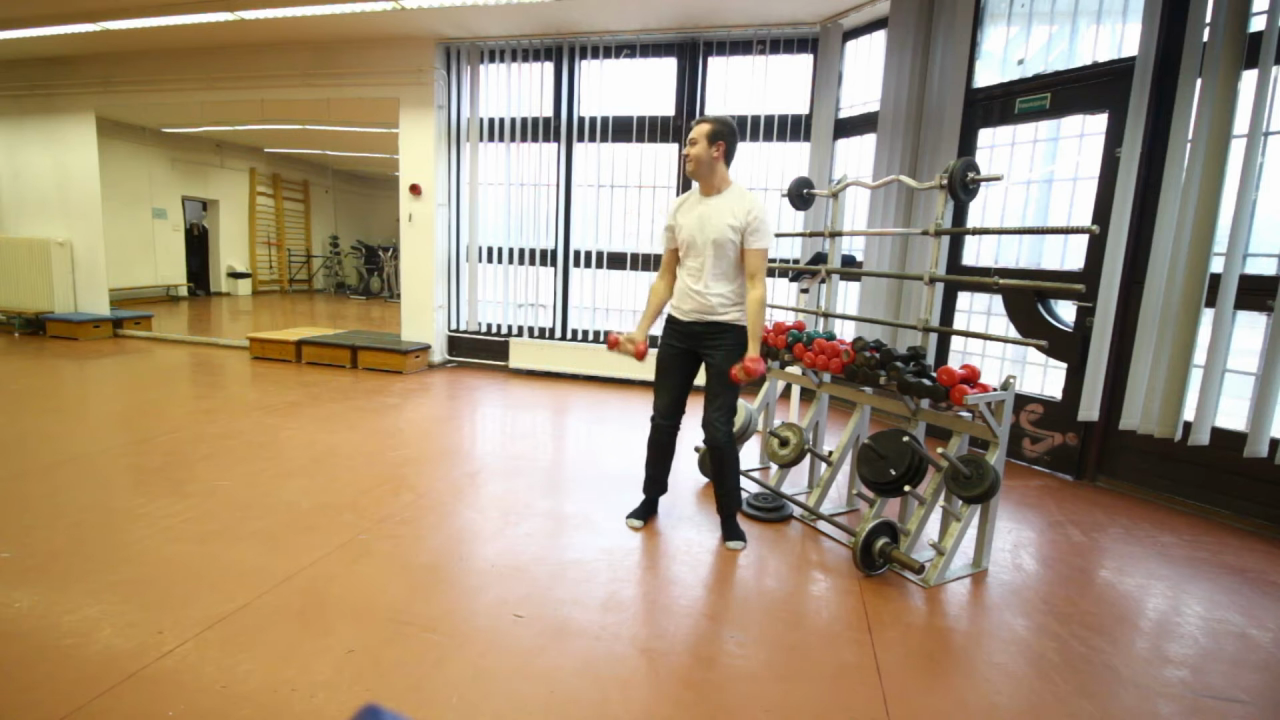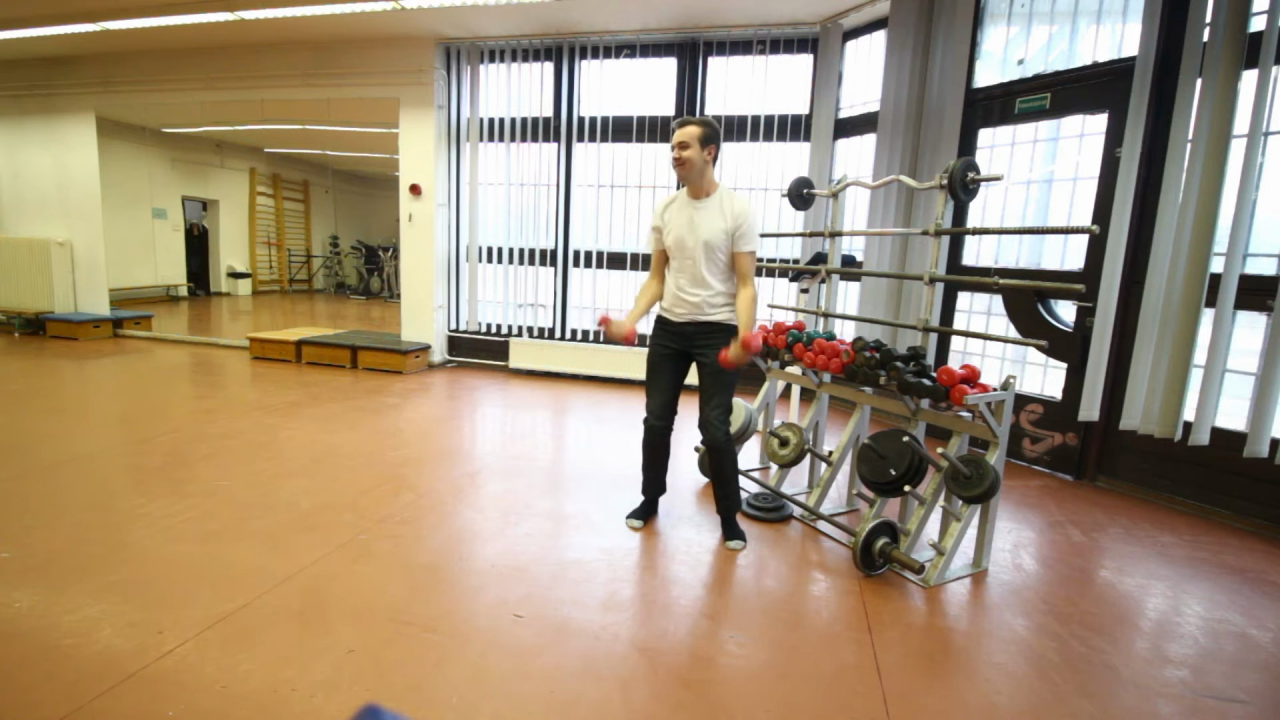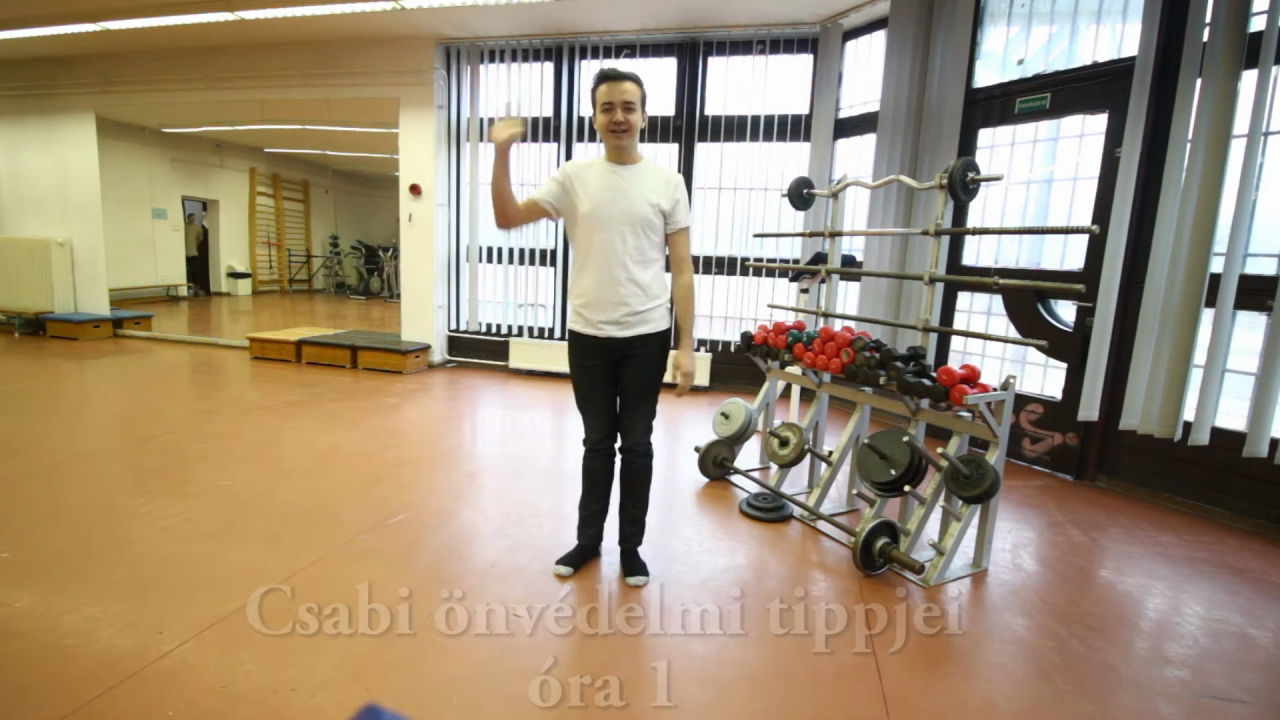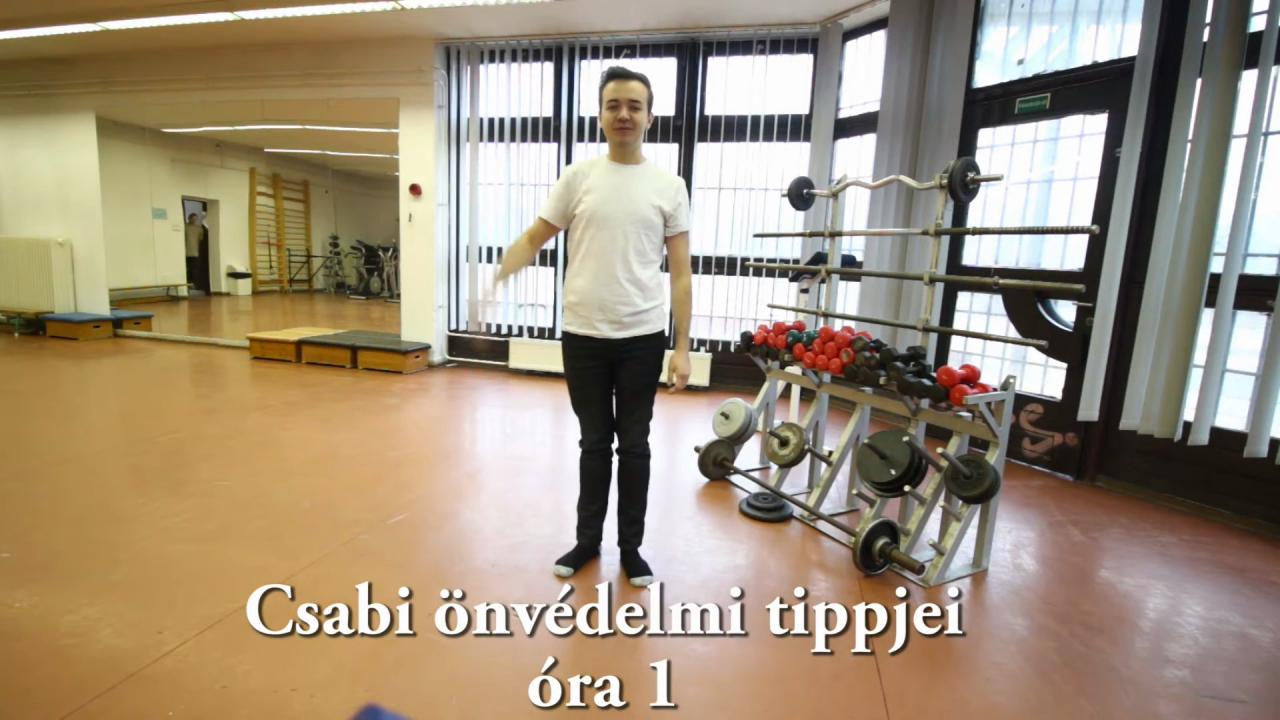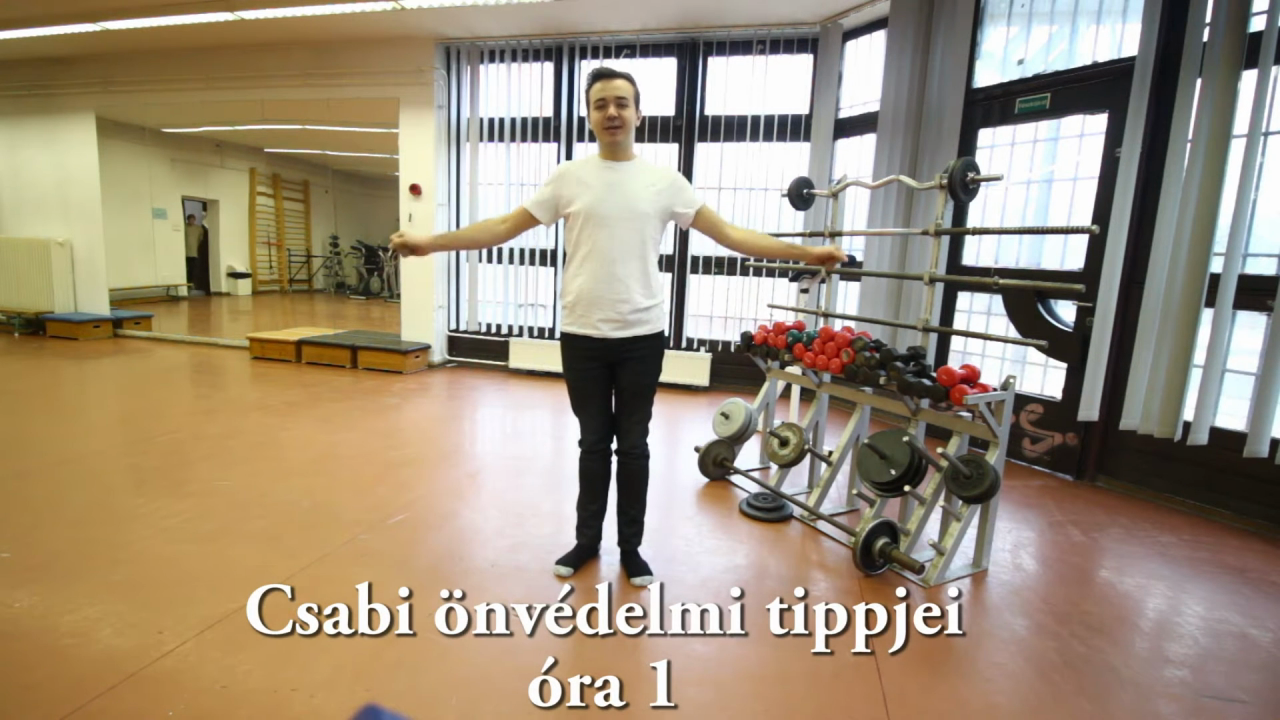
dt=1s
person 1, frame 1
left shoulder: (747, 208)
right shoulder: (681, 207)
left elbow: (755, 285)
right elbow: (668, 274)
left wrist: (754, 348)
right wrist: (642, 328)
left hip: (724, 332)
right hip: (679, 327)
left knee: (717, 429)
right knee: (664, 418)
left ankle: (729, 517)
right ankle: (651, 498)
person 1, frame 2
left shoulder: (735, 210)
right shoulder: (666, 209)
left elbow: (745, 284)
right elbow: (658, 276)
left wrist: (744, 335)
right wrist: (632, 318)
left hip: (715, 330)
right hip: (670, 327)
left knee: (714, 428)
right knee: (657, 419)
left ankle: (729, 517)
right ankle: (650, 499)
person 1, frame 3
left shoulder: (667, 182)
right shoulder: (574, 176)
left elbow: (681, 268)
right elbow: (507, 218)
left wrist: (686, 346)
right wrist: (502, 153)
left hip: (646, 336)
right hip: (588, 335)
left knee: (636, 443)
right knee: (597, 442)
left ankle: (631, 547)
right ankle: (588, 540)
person 1, frame 4
left shoulder: (668, 185)
right shoulder: (578, 177)
left elbow: (679, 270)
right elbow: (534, 237)
left wrist: (682, 346)
right wrist: (498, 279)
left hip: (641, 338)
right hip: (583, 336)
left knee: (634, 445)
right knee: (593, 443)
left ankle: (631, 546)
right ankle: (587, 540)
person 1, frame 5
left shoulder: (664, 179)
right shoulder: (569, 176)
left elbow: (727, 233)
right elbow: (506, 226)
left wrist: (801, 252)
right wrist: (433, 243)
left hip: (641, 335)
right hip: (582, 335)
left knee: (632, 444)
right knee: (593, 442)
left ankle: (630, 546)
right ankle: (587, 540)
